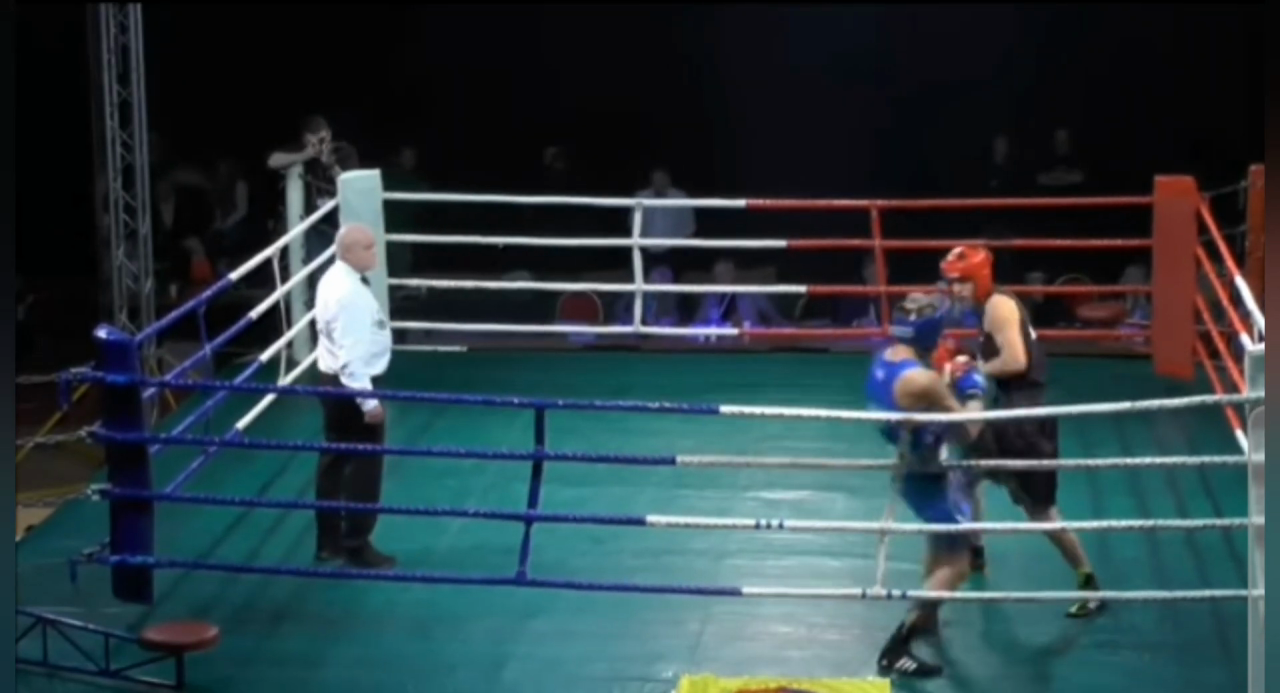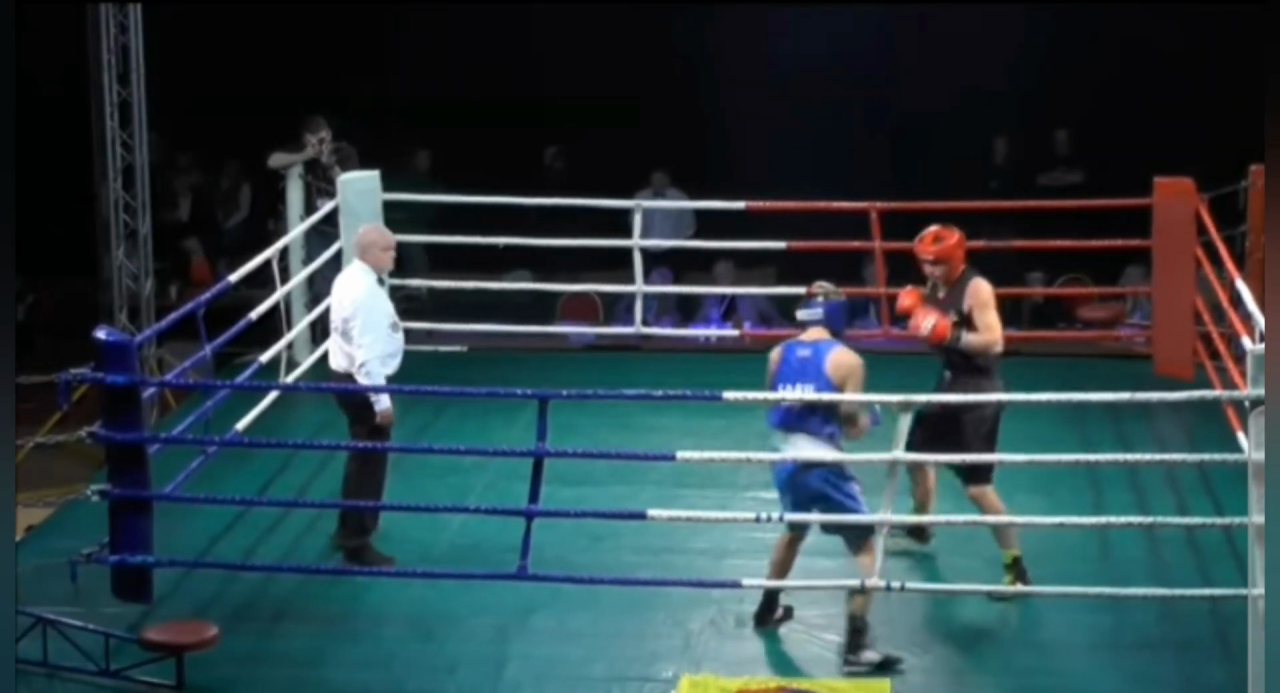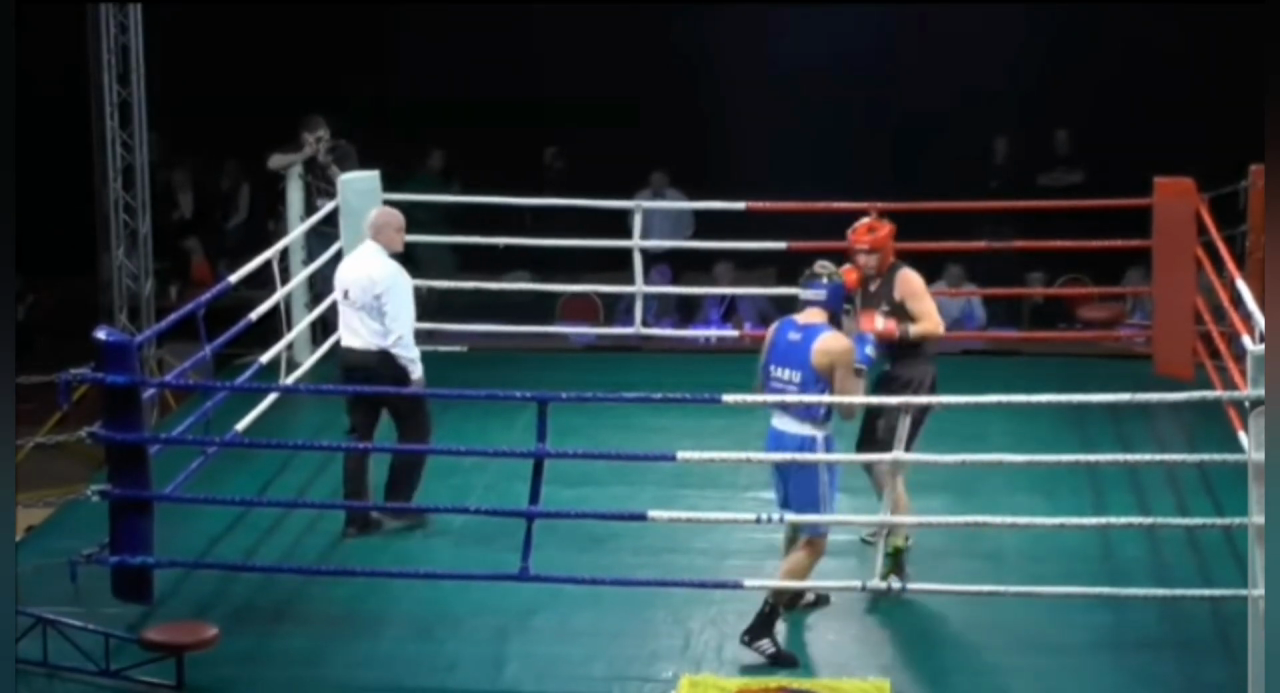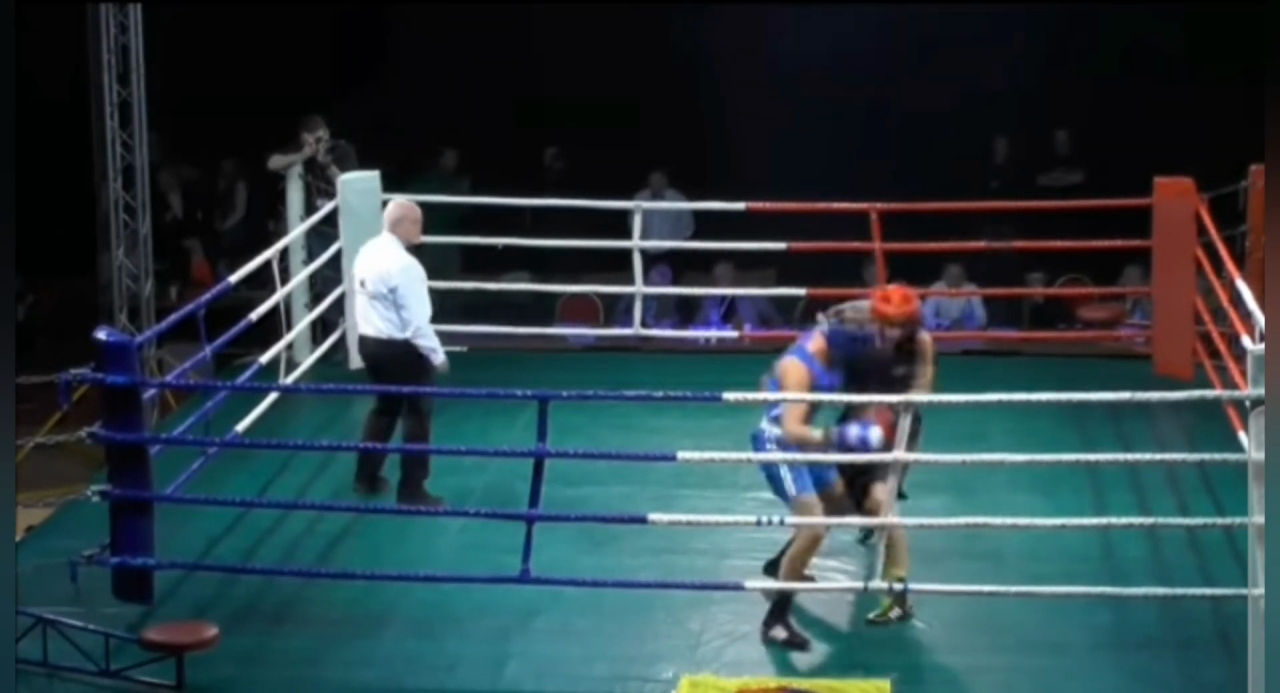
dt=0.5s
person 1, frame 1
left shoulder: (880, 361)
right shoulder: (922, 381)
right elbow: (967, 432)
right wrist: (975, 393)
left hip: (905, 469)
right hip: (928, 476)
left knee: (943, 543)
right knee: (955, 564)
left ankle: (923, 618)
right ankle: (895, 650)
person 1, frame 2
left shoulder: (778, 355)
right shoulder: (847, 360)
right elbow: (855, 427)
right wrist: (868, 416)
left hip: (786, 461)
right hip: (824, 466)
left knee: (792, 531)
right knee: (866, 548)
left ankle: (767, 608)
right ankle: (856, 646)
person 1, frame 3
left shoulder: (776, 330)
right shoulder: (838, 344)
left elbow: (762, 387)
right elbow: (848, 409)
right wrist: (861, 365)
left hip: (777, 434)
right hip: (808, 443)
left knee: (797, 525)
right knee: (811, 543)
left ankle: (795, 593)
right ankle: (760, 627)
person 1, frame 4
left shoulder: (826, 337)
right shoulder: (798, 368)
right elbow: (791, 432)
right wrist: (844, 438)
left hip: (808, 441)
right hip: (776, 443)
left knee: (834, 503)
right knee: (812, 524)
left ankle: (782, 566)
right ankle: (776, 618)
person 2, frame 1
left shoulder: (998, 305)
right shoulder: (991, 307)
left elbow: (1016, 362)
left wrist: (974, 370)
left hip: (1028, 414)
right hip: (1005, 409)
left knee: (1041, 511)
left ankle: (1089, 582)
right ankle: (972, 554)
person 2, frame 2
left shoulder: (976, 289)
right shoulder: (933, 290)
left elbow: (994, 343)
left wrist: (948, 334)
right wrist: (916, 319)
left hip: (978, 392)
right hip: (950, 386)
left knee: (977, 486)
right knee: (916, 456)
left ankle: (1015, 568)
right ankle: (917, 526)
person 2, frame 3
left shoulder: (905, 279)
right shoulder: (866, 283)
left elbow: (936, 327)
right elbow: (858, 335)
left wrist: (896, 330)
right wrist: (850, 300)
left hip: (914, 376)
right hip: (890, 374)
left knee: (887, 464)
right knee: (871, 455)
left ankle: (897, 557)
right ankle: (893, 527)
person 2, frame 4
left shoulder: (918, 341)
left elbow: (922, 385)
left hip: (898, 423)
right hip: (858, 418)
left knee: (880, 501)
right knee: (855, 497)
person 3, frame 1
left shoulder: (335, 279)
right shoulder: (348, 293)
right elbow: (351, 355)
right wrist: (368, 400)
left hip: (332, 381)
right hip: (351, 386)
left knee: (335, 460)
right knee: (365, 465)
left ankle: (330, 540)
right ankle: (356, 545)
person 3, frame 2
left shoulder: (350, 278)
right shoulder: (365, 293)
right elbow: (367, 354)
right wrist: (382, 401)
left hip: (346, 377)
right hip: (361, 382)
left knee: (363, 454)
right knee: (369, 459)
left ankle: (351, 524)
right ankle: (356, 543)
person 3, frame 3
left shoulder: (347, 265)
right shoulder: (390, 272)
right elbow: (399, 328)
right wrist: (415, 370)
left hip: (351, 356)
right hip: (383, 360)
left knee: (359, 435)
right knee: (415, 428)
left ankle: (357, 516)
right ankle: (398, 504)
person 3, frame 4
left shoulder: (367, 252)
right shoulder: (404, 264)
right elbow: (416, 320)
right wrist: (437, 355)
left hip: (370, 341)
right hip: (399, 348)
left knee: (387, 406)
right knee: (417, 414)
left ankle: (367, 475)
right ankle: (411, 490)
person 4, frame 1
left shoulder: (343, 152)
right shoulder: (300, 151)
right elbow: (272, 161)
left wrist: (331, 166)
right wrist: (305, 155)
right hip: (315, 228)
person 4, frame 2
left shoulder: (344, 152)
right shoulder: (299, 152)
right elbow: (272, 162)
left wrist: (331, 166)
right wrist: (305, 156)
right hip: (316, 228)
right knee: (322, 284)
right ankle: (322, 334)
person 4, frame 3
left shoulder: (343, 150)
right shoulder: (299, 150)
right elbow: (272, 163)
left wrist: (329, 165)
right wrist: (304, 155)
right hip: (316, 227)
right knee: (323, 284)
right ankle: (330, 336)
person 4, frame 4
left shoulder: (343, 151)
right shoulder: (299, 150)
right elbow: (272, 164)
left wrist: (328, 166)
right wrist: (302, 156)
right hip: (317, 228)
right knee: (326, 284)
